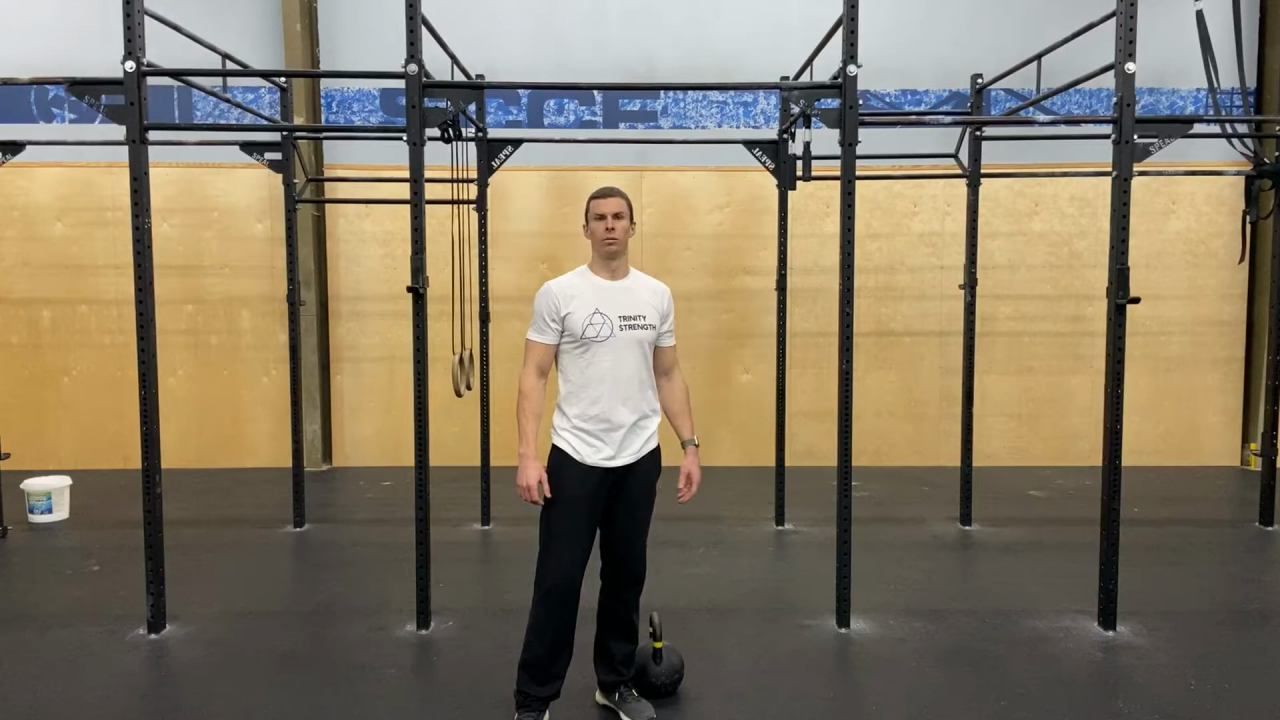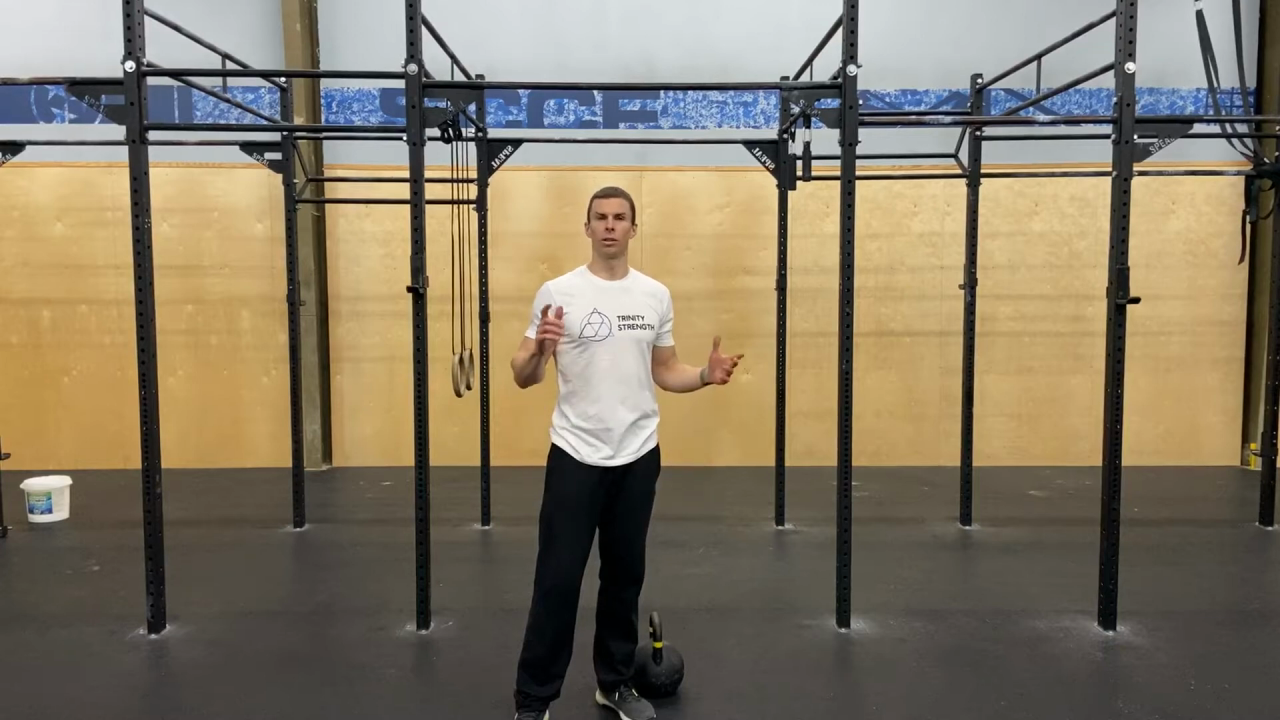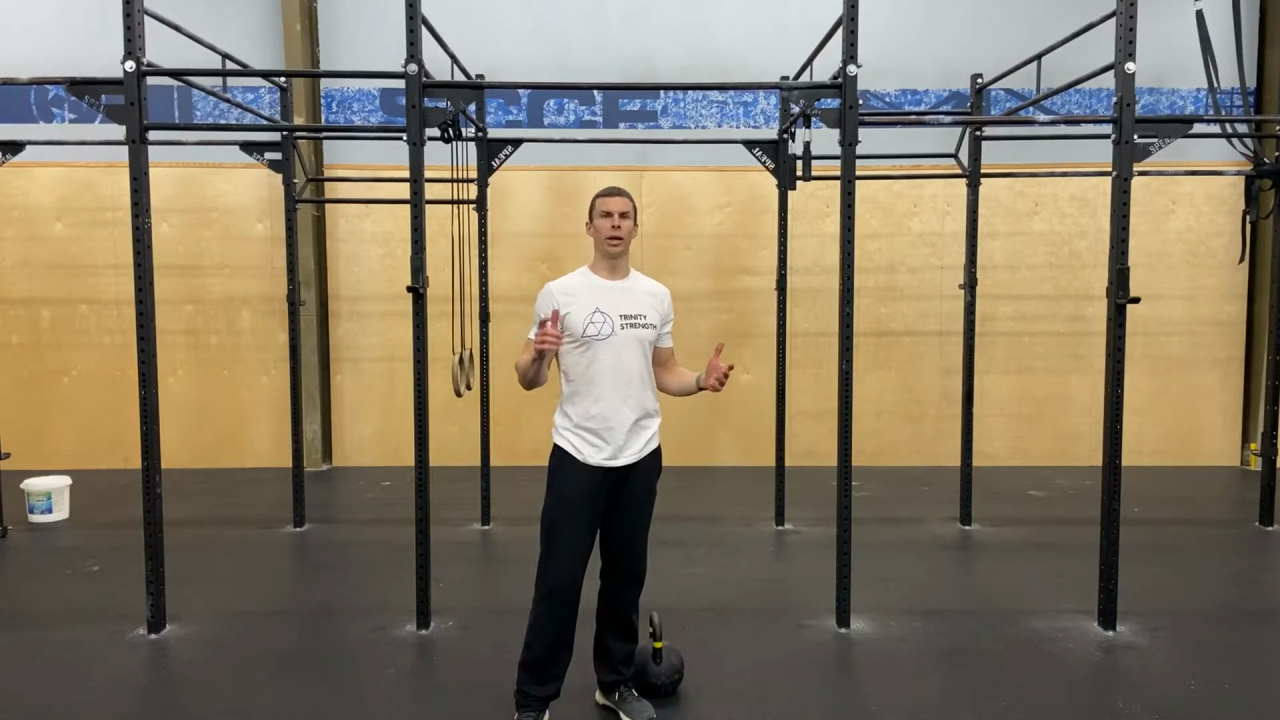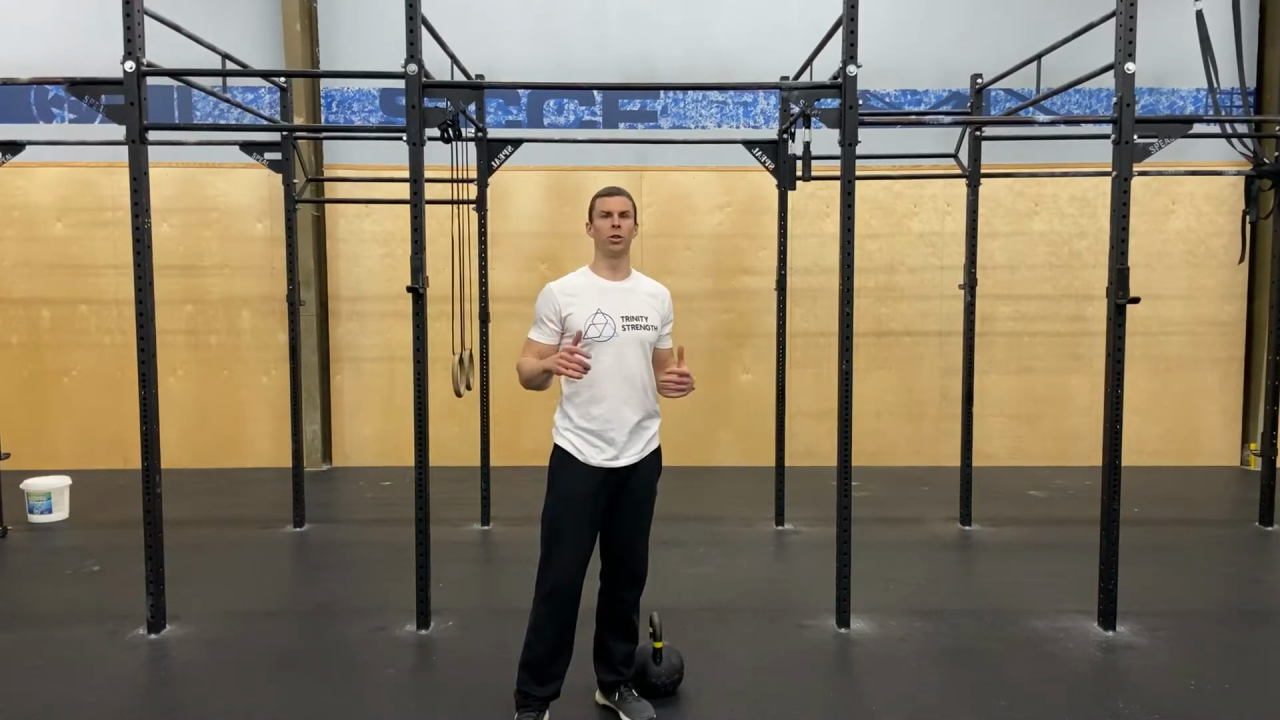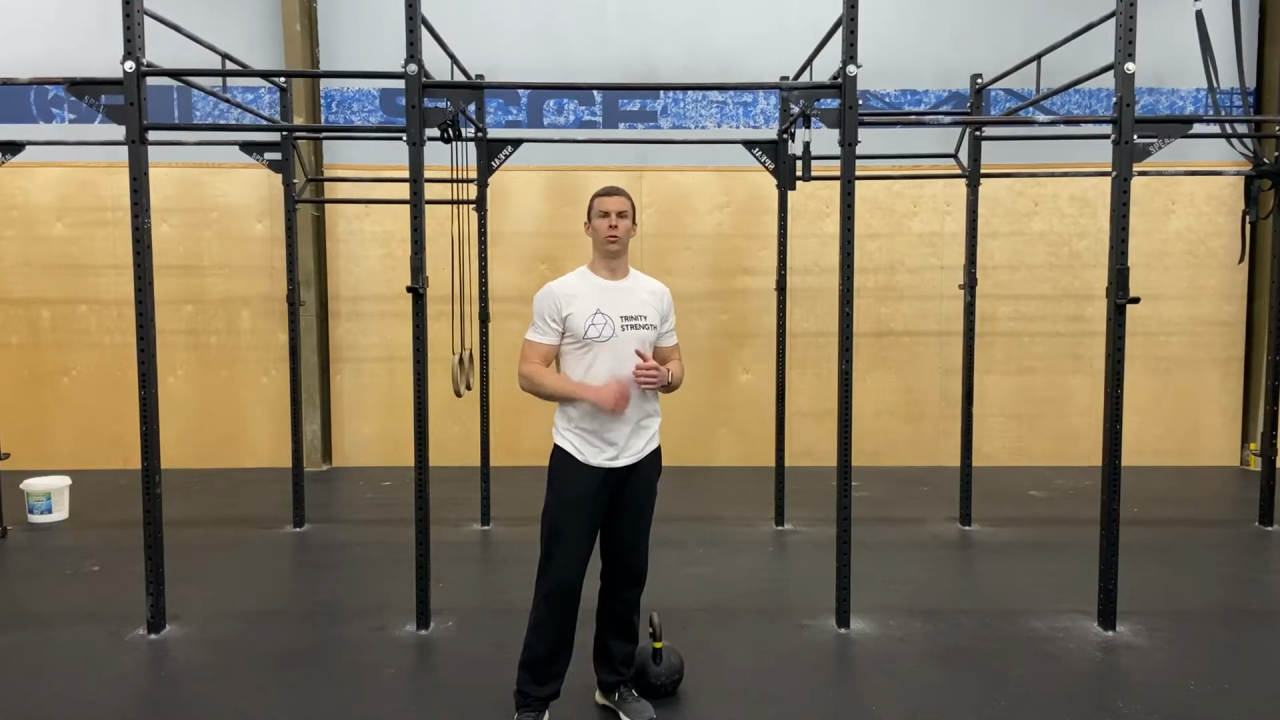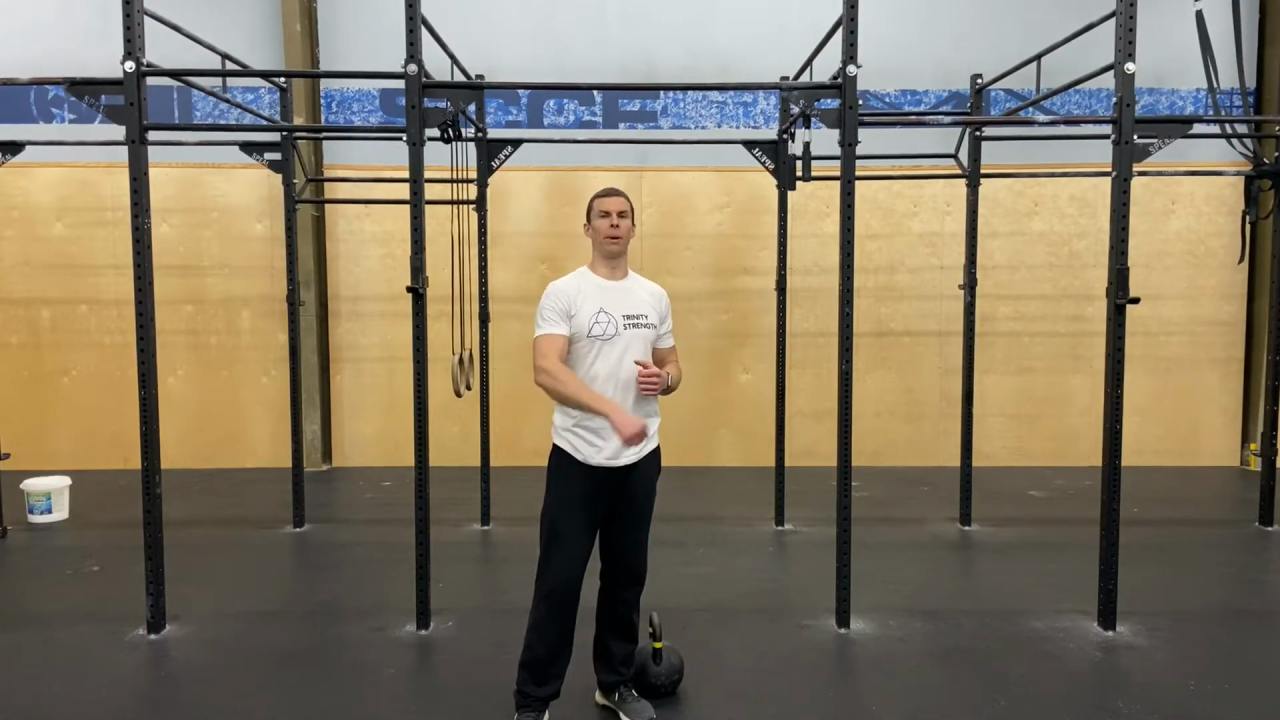
dt=0.7s
person 1, frame 1
left shoulder: (657, 294)
right shoulder: (558, 292)
left elbow: (668, 376)
right elbow: (533, 375)
left wrist: (689, 446)
right wrist: (527, 455)
left hip: (638, 458)
right hip: (575, 457)
left knee: (626, 576)
right knee: (558, 580)
person 1, frame 2
left shoulder: (656, 294)
right shoulder: (558, 292)
left elbow: (664, 370)
right elbow: (522, 375)
left wrist: (705, 374)
right wrist: (538, 350)
left hip: (638, 456)
right hip: (576, 456)
left knee: (624, 575)
right knee: (558, 578)
person 1, frame 3
left shoulder: (657, 295)
right shoulder: (559, 292)
left elbow: (663, 373)
right elbow: (527, 379)
left wrist: (702, 380)
right wrist: (539, 352)
left hip: (639, 456)
right hip: (578, 456)
left knee: (626, 576)
right knee: (560, 579)
person 1, frame 4
left shoulder: (656, 295)
right shoulder: (560, 292)
left elbow: (663, 366)
right elbow: (525, 372)
left wrist: (681, 379)
right wrist: (551, 363)
left hip: (639, 457)
right hip: (578, 456)
left knee: (626, 576)
right knee: (560, 579)
person 1, frame 5
left shoulder: (656, 294)
right shoulder: (558, 294)
left elbow: (676, 368)
right elbow: (529, 373)
left wrist: (661, 375)
right wrist: (587, 389)
left hip: (640, 458)
right hip: (578, 458)
left knee: (627, 576)
right knee: (560, 580)
person 1, frame 6
left shoulder: (654, 295)
right shoulder: (563, 292)
left elbow: (671, 368)
right elbow: (547, 372)
left wrist: (664, 379)
right wrist: (612, 410)
left hip: (639, 459)
right hip: (578, 460)
left knee: (626, 576)
right knee: (559, 581)
